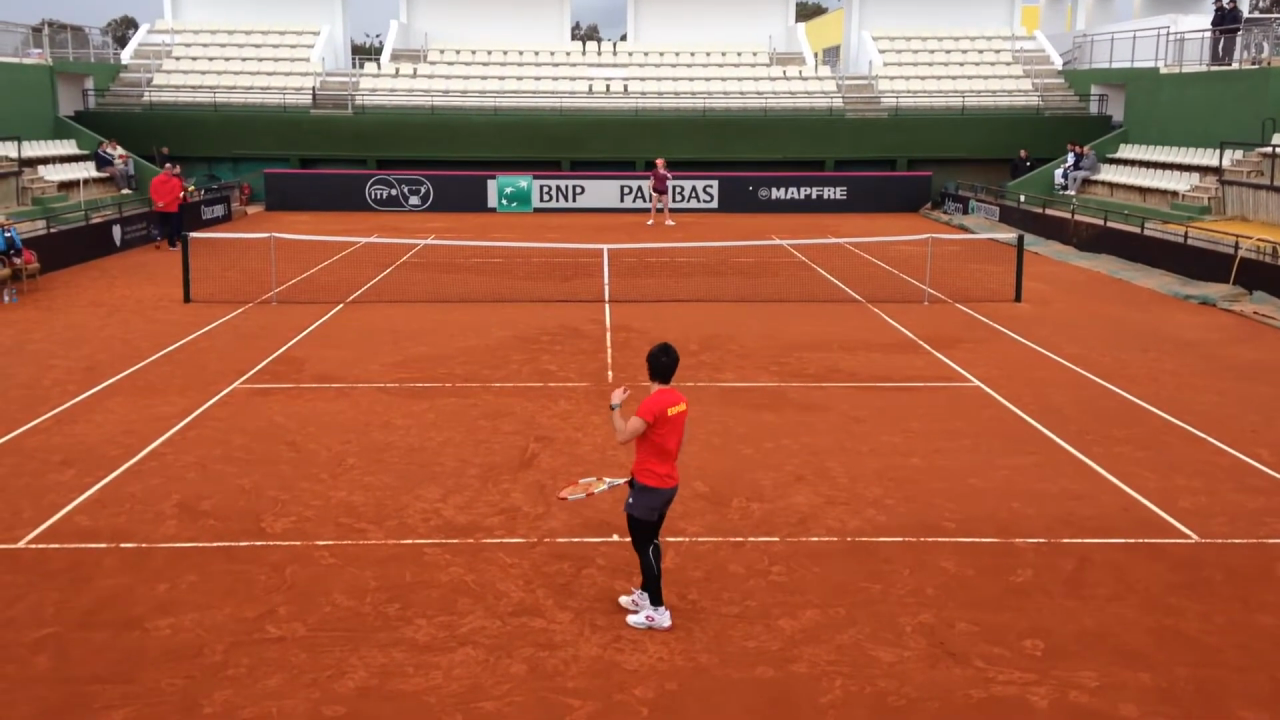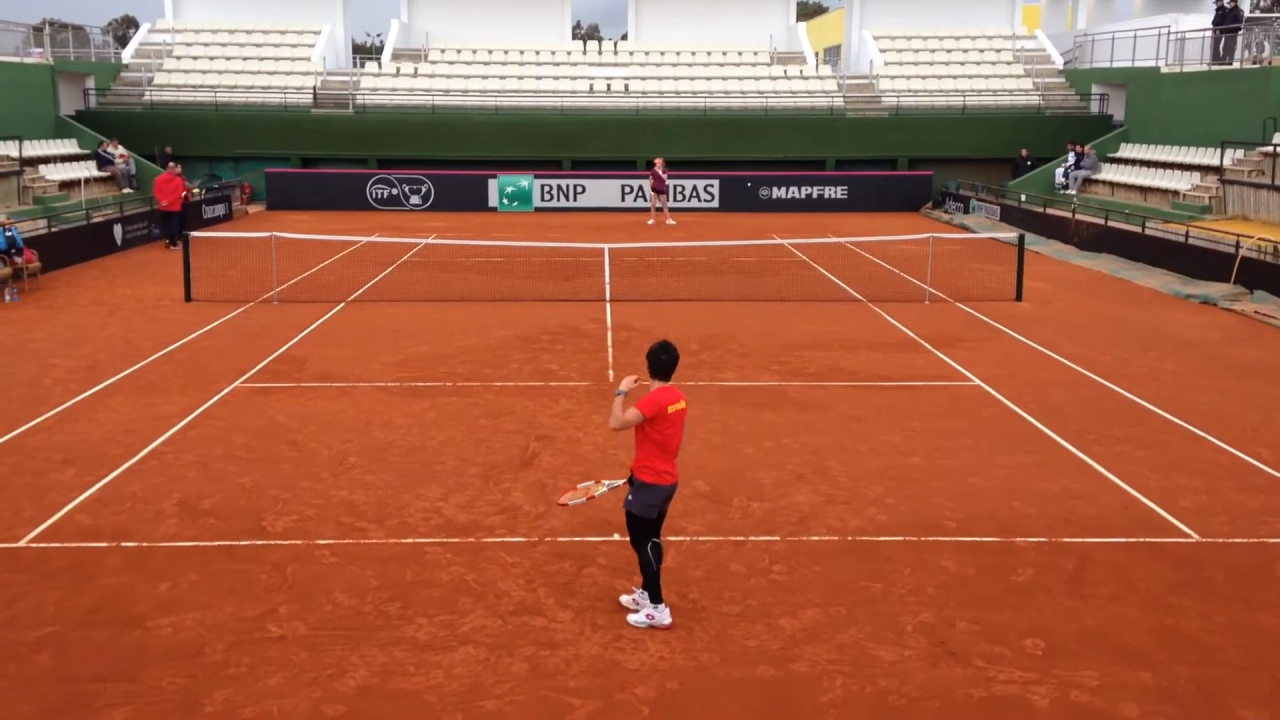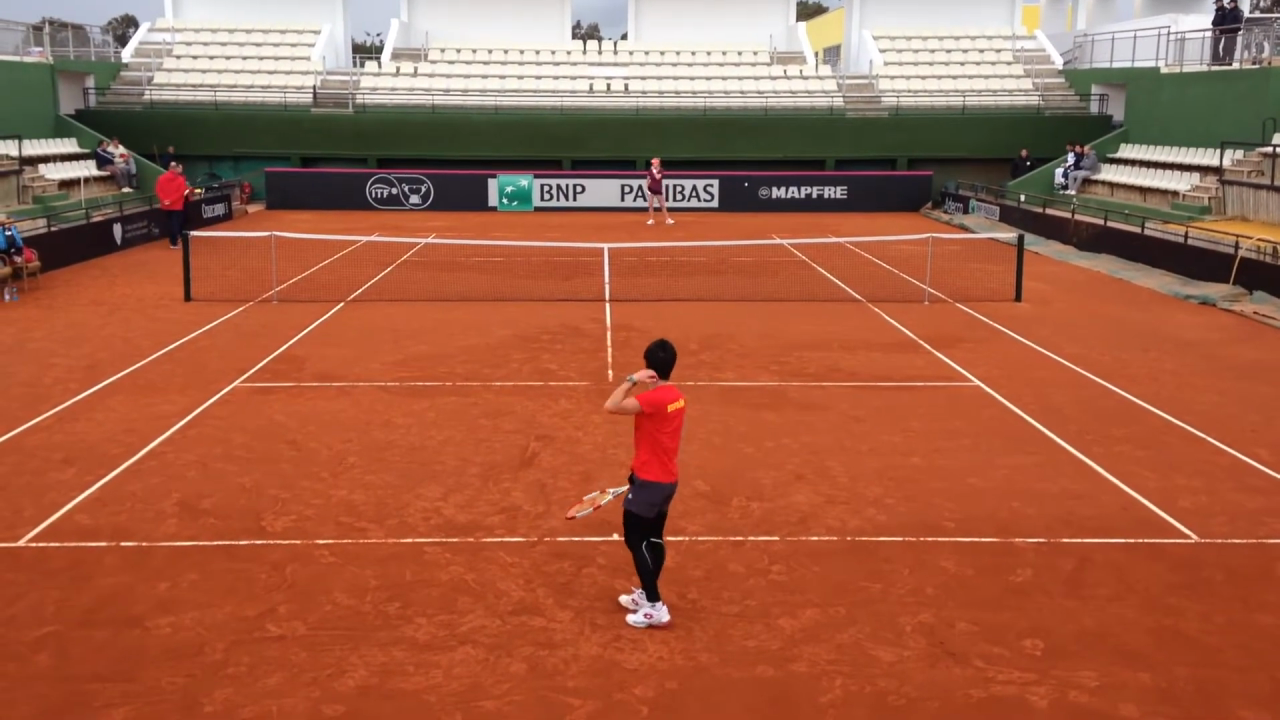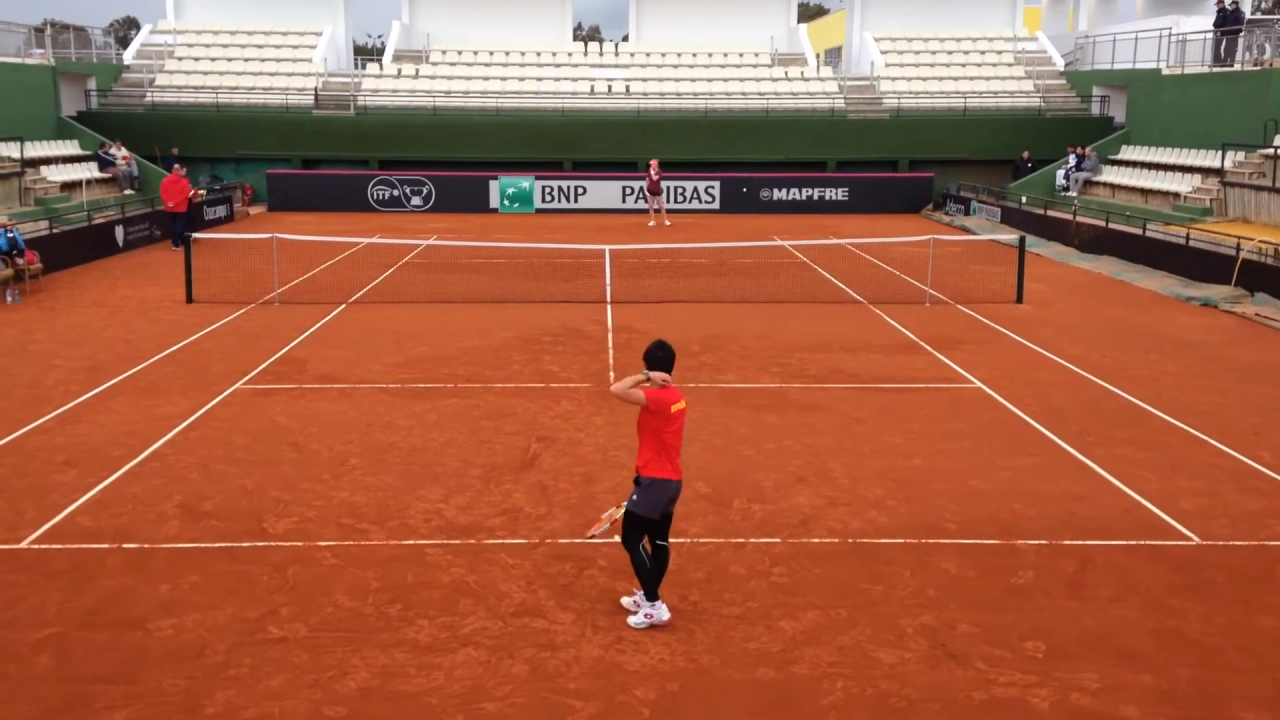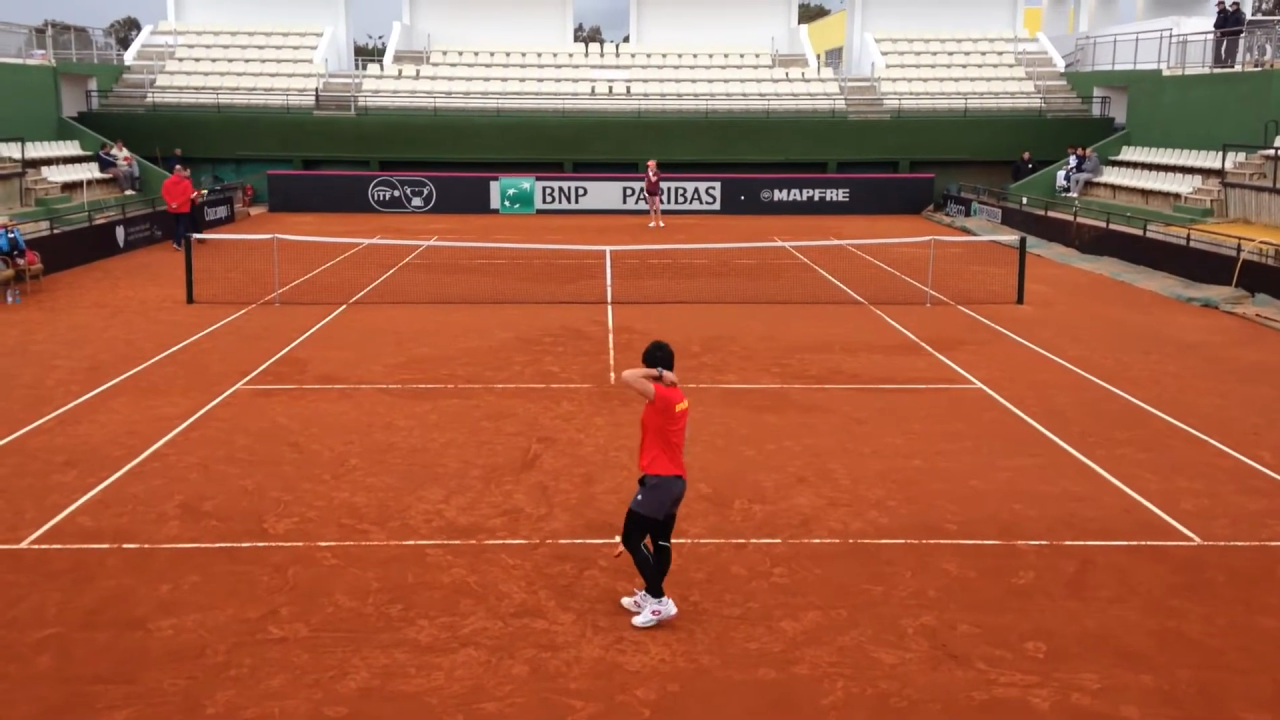
dt=0.1s
person 1, frame 1
left shoulder: (651, 404)
right shoulder: (680, 400)
left elbow: (622, 436)
left wrist: (615, 406)
left hip: (648, 485)
right hip: (669, 483)
left knee: (643, 546)
right knee: (650, 540)
left ankle: (658, 612)
right ankle: (645, 596)
person 1, frame 2
left shoulder: (652, 401)
right shoulder: (678, 397)
left elbow: (615, 423)
left wrist: (621, 391)
left hip: (648, 483)
right hip: (667, 480)
left knee: (641, 543)
right knee: (651, 538)
left ankle: (658, 610)
right ankle: (647, 596)
person 1, frame 3
left shoulder: (652, 398)
right shoulder: (676, 396)
left elbow: (611, 406)
left wrist: (632, 379)
left hip: (649, 481)
right hip: (668, 479)
left knee: (636, 541)
right knee: (654, 539)
left ankle: (655, 608)
right ankle: (646, 596)
person 1, frame 4
left shoulder: (656, 398)
right shoulder: (675, 395)
left elbow: (616, 390)
left wrist: (648, 376)
left hip: (654, 482)
right hip: (671, 480)
left knee: (631, 541)
right knee: (659, 541)
left ankle: (654, 607)
right ankle: (648, 598)
person 1, frame 5
left shoulder: (661, 395)
right shoulder: (677, 395)
left elbow: (626, 376)
left wrist: (657, 374)
left hip: (659, 481)
right hip: (675, 479)
left knee: (631, 540)
right knee: (661, 541)
left ankle: (660, 602)
right ankle: (649, 597)
